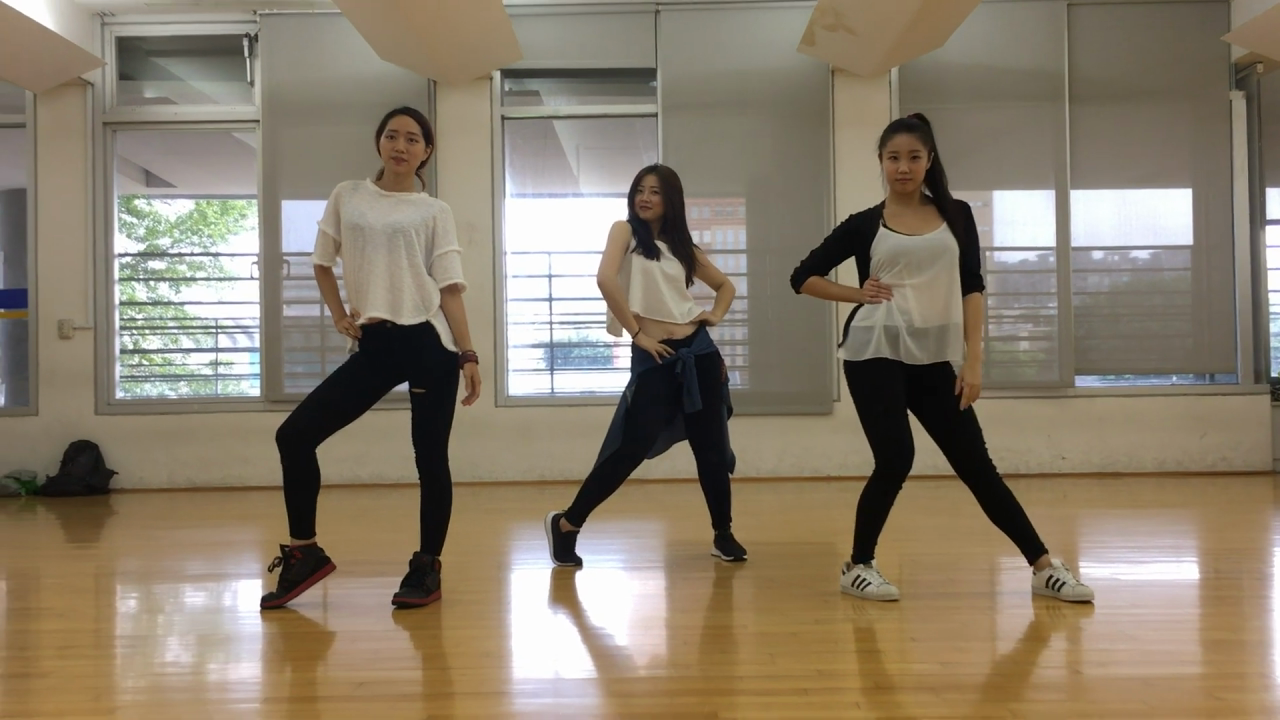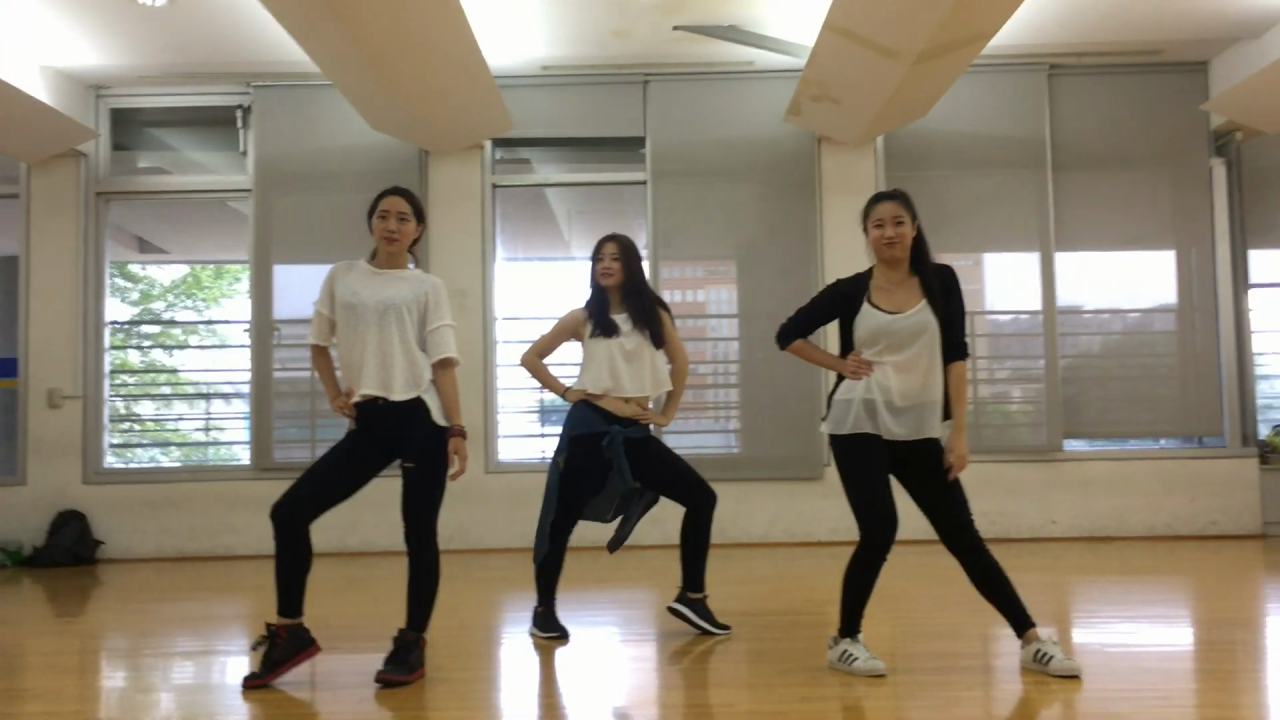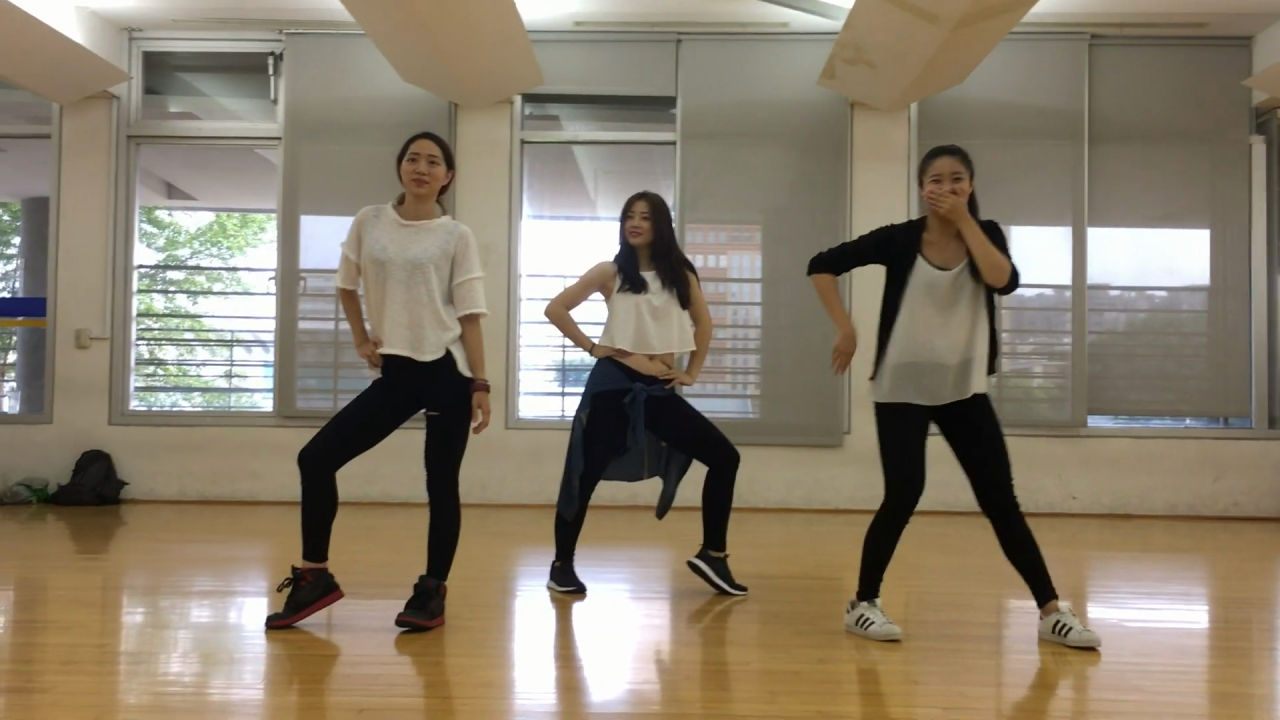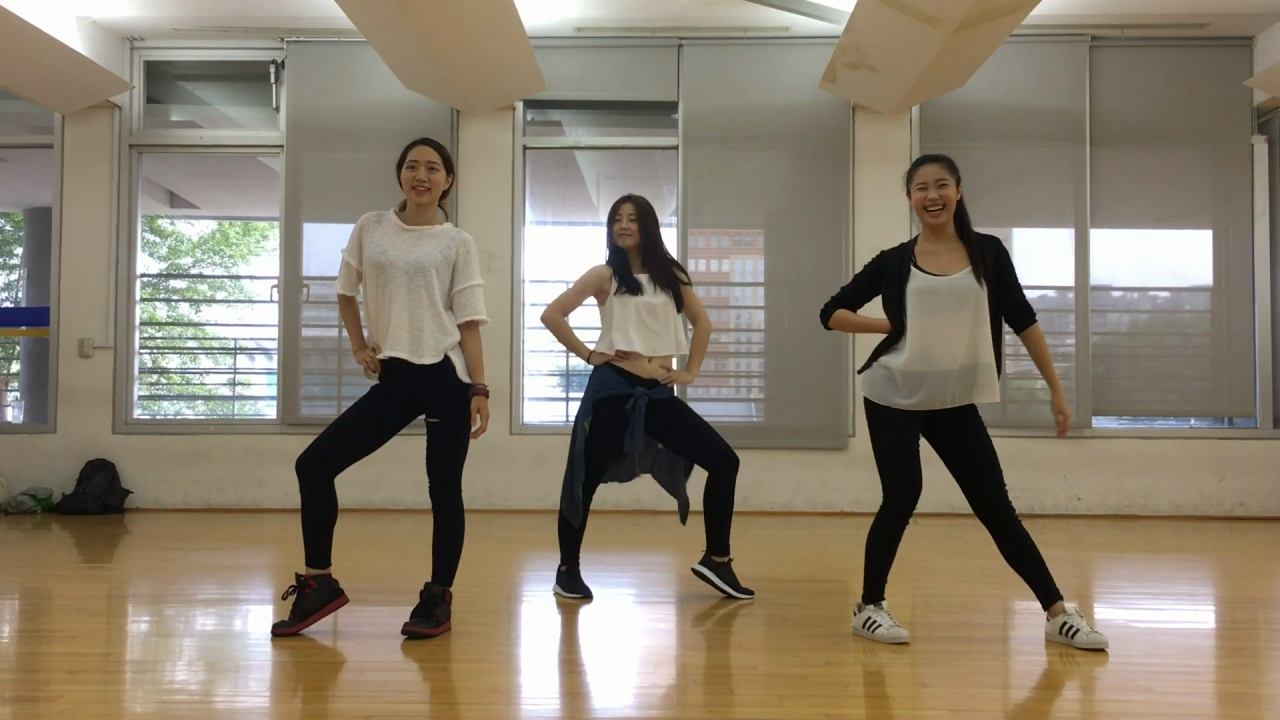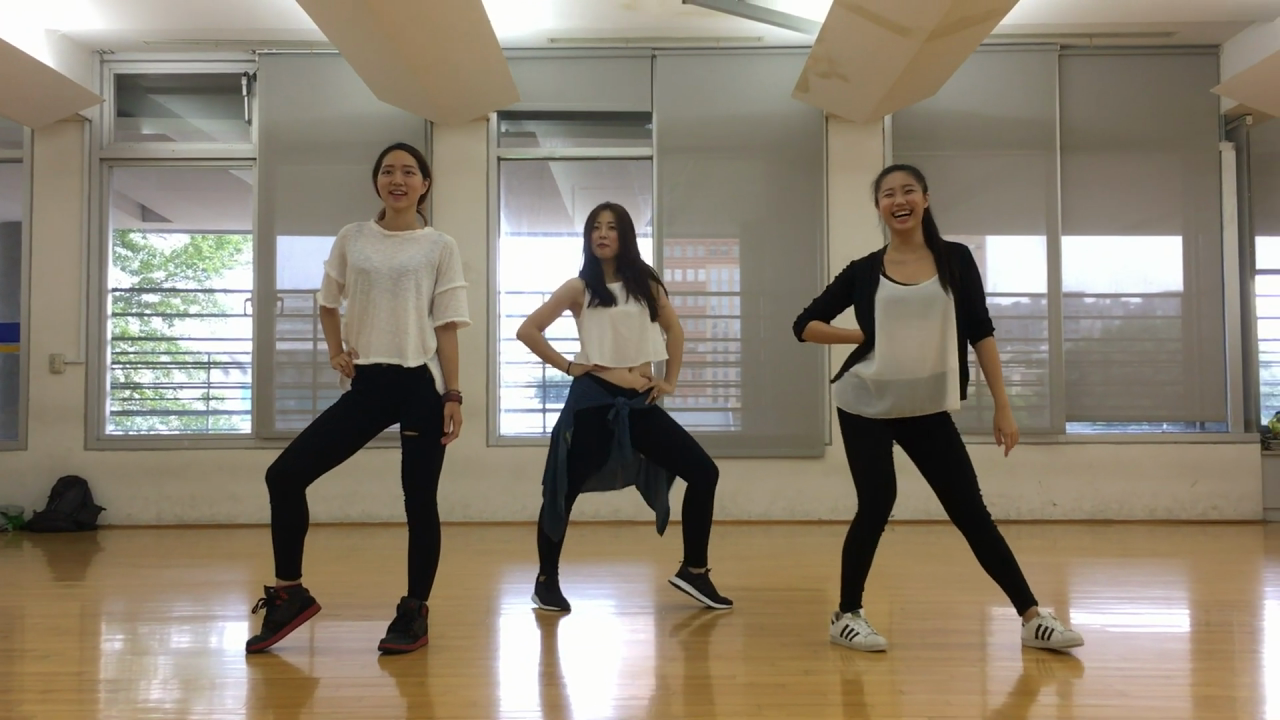
dt=1s
person 1, frame 1
left shoulder: (435, 211)
right shoulder: (347, 197)
left elbow: (450, 288)
right elbow: (322, 263)
left wrist: (468, 355)
right wrist: (339, 317)
left hip: (428, 343)
right hip: (372, 346)
left knee: (430, 456)
right knee: (295, 434)
left ankle: (427, 566)
right ankle: (304, 551)
person 1, frame 2
left shoulder: (428, 287)
right shoulder: (342, 276)
left elbow: (443, 362)
right elbow: (319, 343)
left wrist: (456, 430)
right wrist: (334, 395)
left hip: (420, 420)
right hip: (367, 423)
left knee: (419, 532)
right knee: (290, 511)
left ankle: (412, 643)
right ankle: (290, 631)
person 1, frame 3
left shoulder: (457, 236)
right shoulder: (368, 223)
left elbow: (469, 316)
right elbow: (347, 287)
left wrist: (480, 384)
right wrist: (362, 342)
left hip: (446, 372)
right hip: (394, 373)
left knee: (441, 482)
right knee: (316, 458)
left ankle: (432, 590)
right ankle: (315, 576)
person 1, frame 4
left shoulder: (458, 243)
right shoulder: (369, 229)
left elbow: (469, 322)
right elbow: (346, 292)
left wrist: (479, 390)
right wrist: (359, 347)
left hip: (446, 377)
right hip: (393, 378)
left knee: (444, 488)
right knee: (315, 463)
left ankle: (438, 597)
right ankle: (320, 582)
person 1, frame 5
left shoulder: (441, 246)
right shoulder: (352, 238)
left elbow: (446, 326)
right elbow: (329, 303)
left wrist: (453, 395)
right wrist: (336, 353)
left hip: (421, 384)
right hip: (366, 385)
left knee: (419, 498)
right knee: (285, 473)
left ankle: (414, 611)
right ankle: (289, 592)
person 2, frame 1
left shoulder: (956, 216)
right shoulder: (864, 225)
left elbow: (972, 287)
right elbow: (803, 277)
left wrist: (973, 359)
right wrist: (858, 294)
left hip: (933, 359)
right hip: (875, 353)
left knee: (975, 463)
right knee: (894, 460)
left ankle: (1044, 567)
right ankle: (858, 566)
person 2, frame 2
left shoulder: (940, 281)
right shoulder: (850, 291)
left elbow: (956, 355)
right elbow: (788, 335)
left wrist: (959, 431)
right wrist: (839, 364)
left hip: (918, 429)
right hip: (859, 425)
left knee: (963, 535)
right knee: (879, 531)
left ankle: (1032, 641)
right ankle: (845, 641)
person 2, frame 3
left shoulder: (986, 233)
right shoulder: (900, 238)
left elbow: (1003, 281)
right elbow: (822, 266)
left wrist: (965, 221)
right wrist: (845, 328)
left hip: (965, 390)
right hip: (902, 390)
left knee: (1000, 499)
right knee: (903, 494)
left ankle: (1051, 611)
right ankle: (863, 604)
person 2, frame 4
left shoulder: (987, 252)
right shoulder: (893, 261)
left elbow: (1022, 320)
right elbow: (832, 313)
left wrist: (1056, 389)
right wrist: (890, 326)
left hip: (957, 402)
right hip: (894, 397)
left knee: (995, 505)
right knee: (901, 496)
left ankle: (1058, 613)
right ankle: (869, 607)
person 2, frame 5
left shoulder: (955, 259)
right shoulder: (863, 271)
left elbow: (980, 332)
right elbow: (806, 326)
left wrist: (1002, 406)
right wrist: (861, 337)
left hip: (928, 408)
right hip: (866, 405)
left knee: (970, 510)
right knee: (876, 503)
left ankle: (1032, 617)
right ankle: (847, 615)
person 3, frame 1
left shoulder: (683, 246)
right shoulder: (625, 231)
left elbow: (725, 285)
right elbow: (606, 278)
left wrist: (716, 315)
right wrist: (636, 332)
left hip: (699, 352)
right hip: (654, 357)
left knee: (711, 447)
right knee: (631, 448)
left ankle: (723, 534)
right ankle: (566, 523)
person 3, frame 2
left shoulder: (654, 313)
right shoulder: (582, 317)
left elbow: (679, 362)
right elbow: (531, 358)
left wrist: (667, 414)
right wrist: (564, 392)
left hip: (636, 431)
right hip: (590, 427)
left knee: (701, 497)
right knee: (564, 518)
left ankle: (692, 597)
right ankle: (544, 611)
person 3, frame 3
left shoulder: (680, 274)
right shoulder: (610, 272)
left elbow: (703, 324)
right elbow: (555, 308)
left wrist: (692, 372)
right wrist: (592, 348)
left hip: (660, 390)
right hip: (615, 384)
left knee: (725, 457)
right knee: (587, 474)
left ankle: (712, 555)
right ankle: (562, 565)
person 3, frame 4
left shoulder: (671, 275)
right shoulder: (605, 275)
left elbow: (702, 321)
right elbow: (552, 315)
left wrist: (691, 370)
right wrist: (589, 355)
left hip: (660, 393)
right hip: (614, 389)
left knee: (723, 461)
right knee: (585, 479)
left ankle: (717, 560)
right ankle: (568, 570)
person 3, frame 5
left shoulder: (647, 283)
right shoulder: (579, 287)
left elbow: (674, 329)
right elbow: (528, 331)
left wrist: (670, 380)
right wrist: (568, 366)
left hip: (641, 403)
right hip: (594, 399)
left knee: (703, 472)
right knee: (564, 489)
left ankle: (694, 572)
right ankle: (547, 581)
